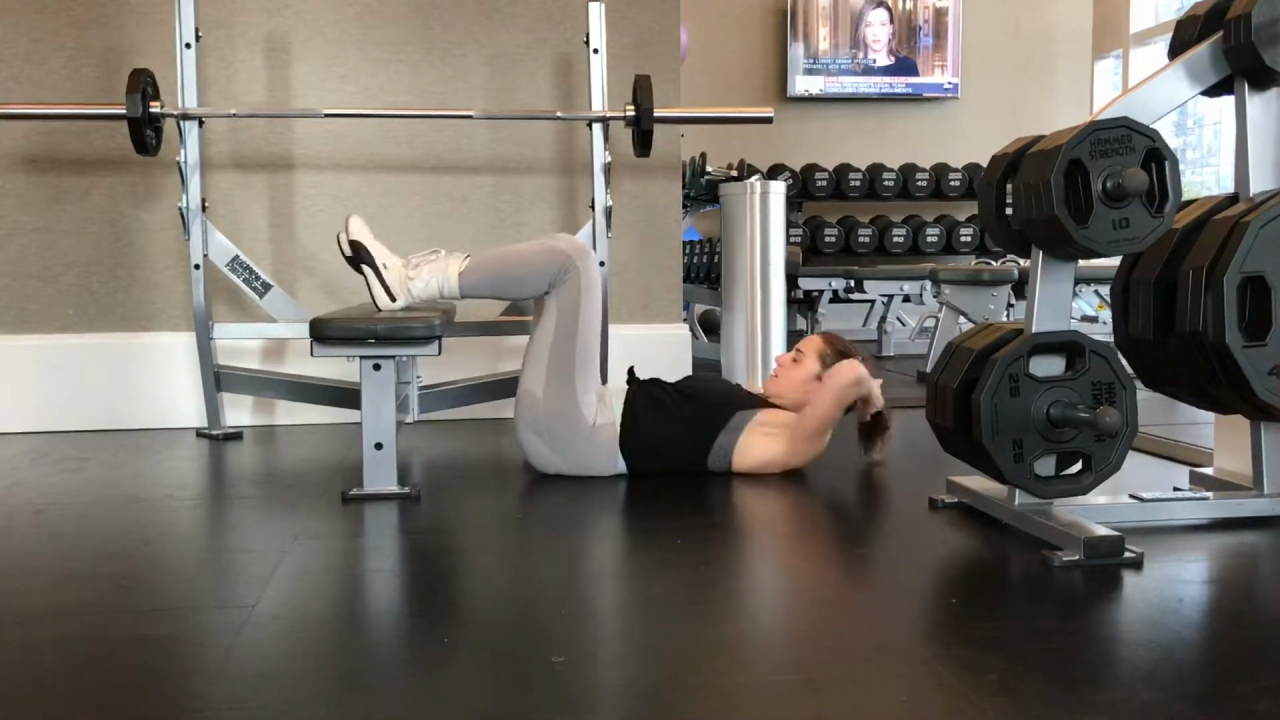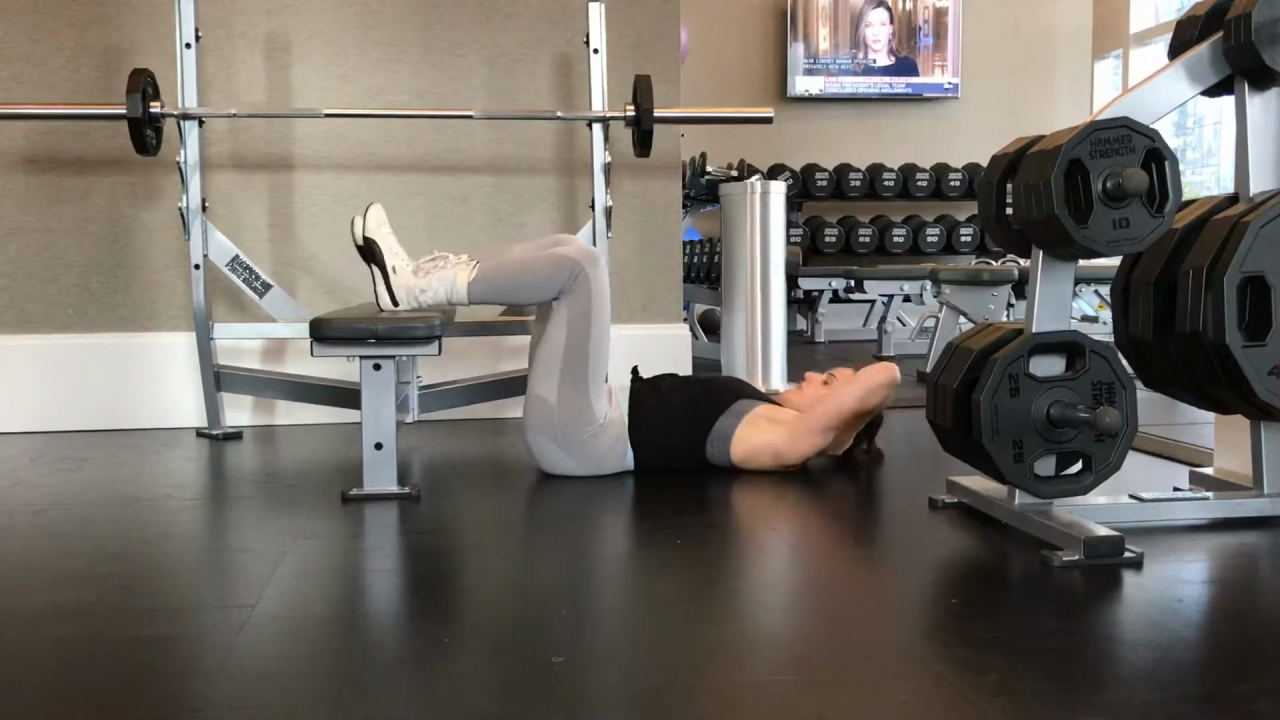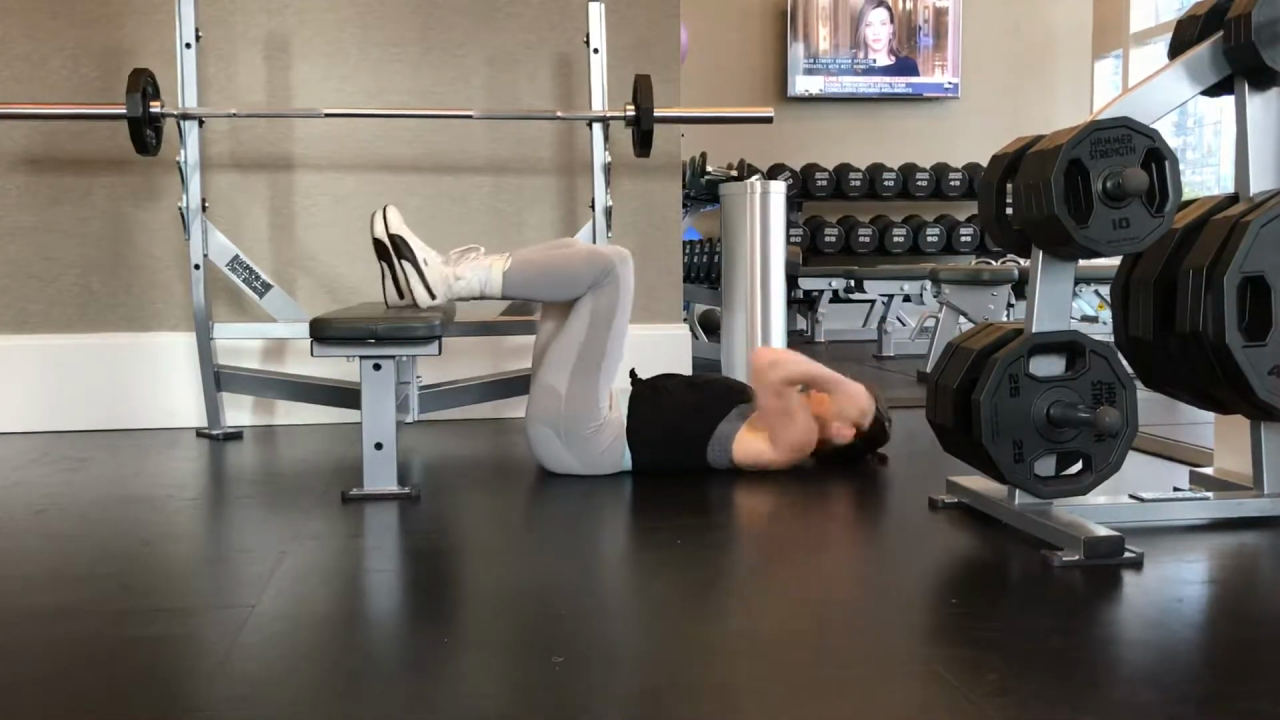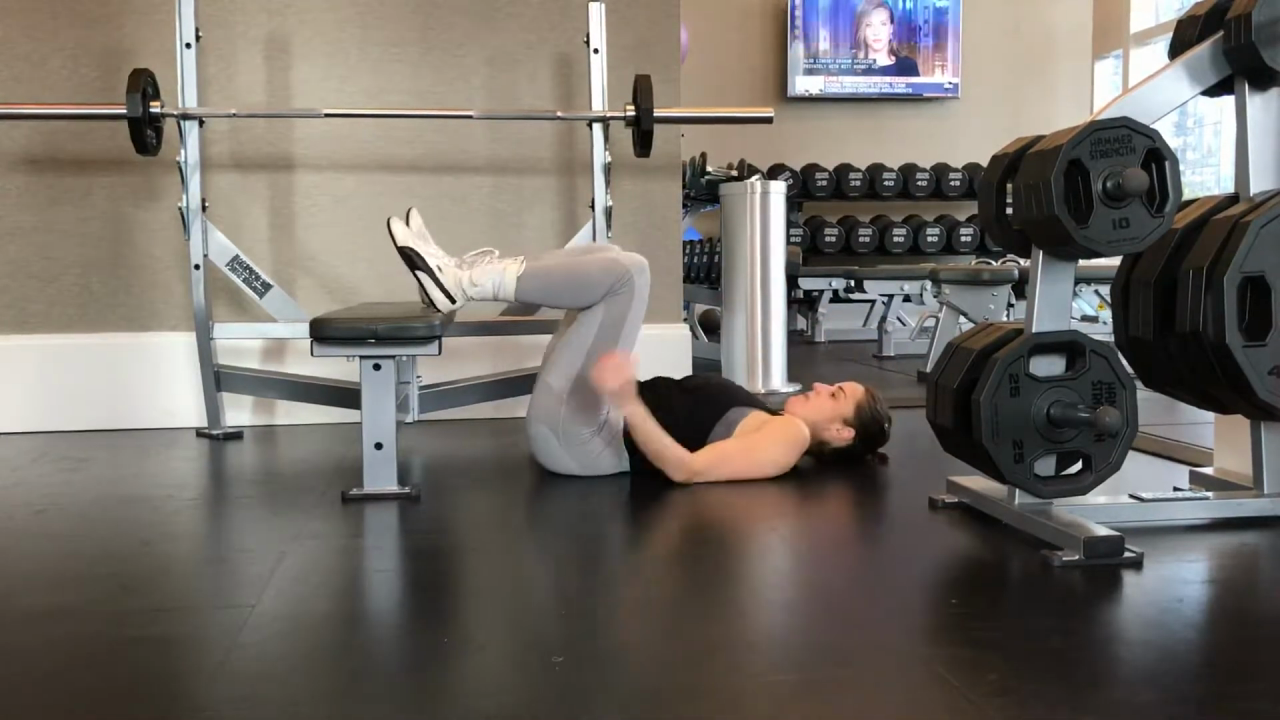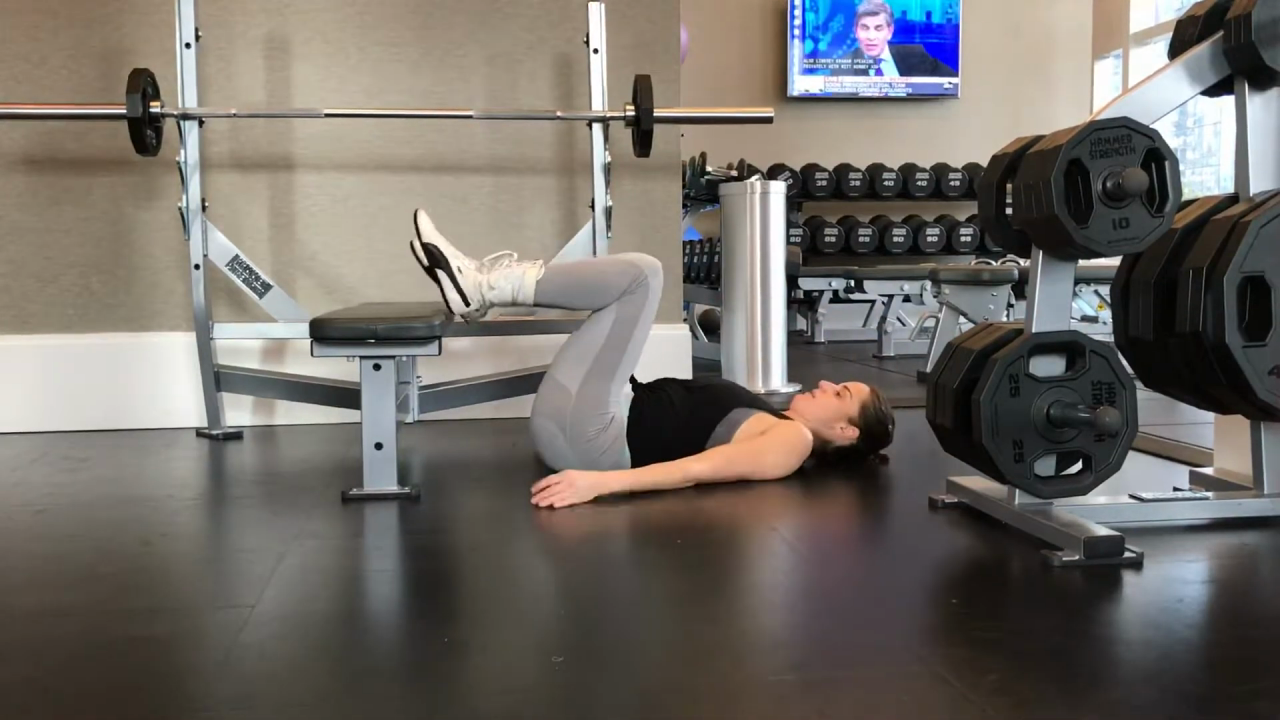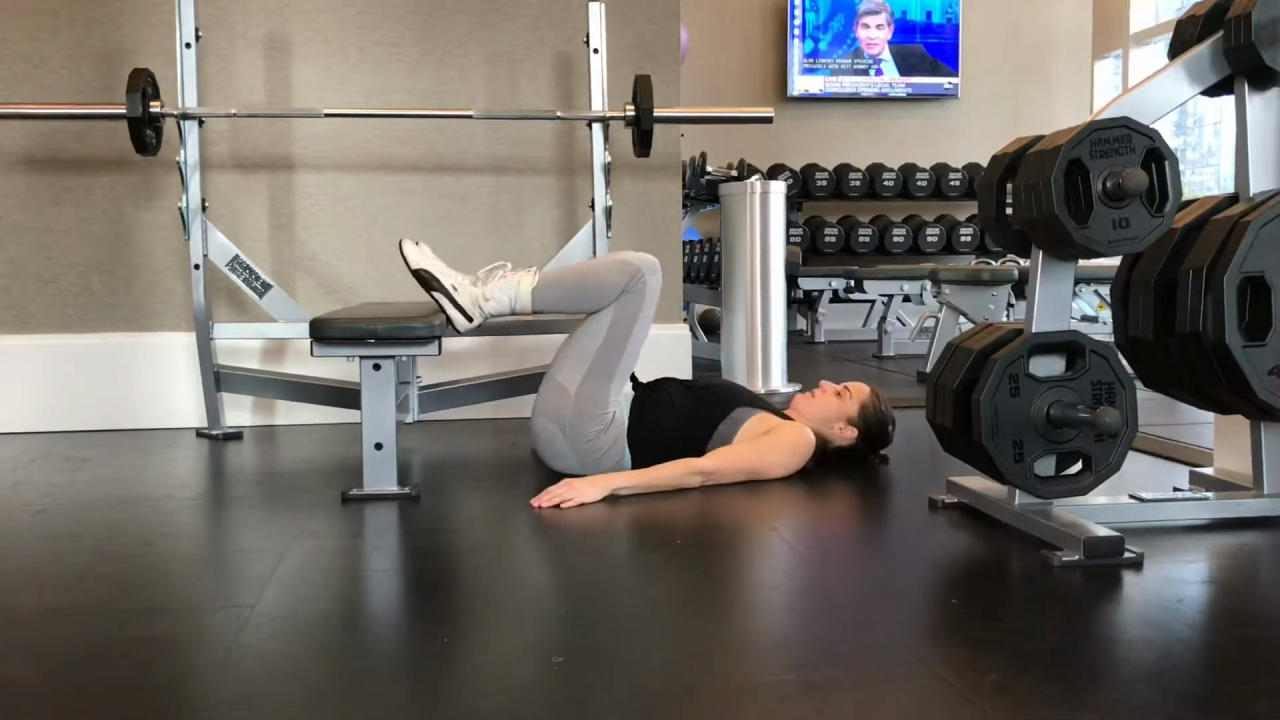
dt=0.3s
person 1, frame 1
left shoulder: (796, 438)
right shoulder: (766, 413)
left elbow: (855, 378)
left wrist: (862, 392)
left hip: (571, 442)
right hip: (603, 416)
left knee: (570, 259)
right knee: (561, 251)
left ankle: (406, 286)
right ankle: (407, 276)
person 1, frame 2
left shoulder: (796, 437)
right shoulder: (770, 416)
left elbow: (884, 373)
left wrist: (847, 427)
left hip: (580, 441)
right hip: (603, 420)
left knee: (577, 265)
right knee: (566, 252)
left ankle: (414, 289)
right ankle: (416, 279)
person 1, frame 3
left shoulder: (792, 437)
right shoulder: (768, 424)
left elbow: (768, 366)
left wrist: (845, 390)
left hip: (579, 440)
right hip: (582, 428)
left knee: (611, 264)
right knee: (570, 255)
left ankle: (446, 278)
right ankle: (428, 280)
person 1, frame 4
left shoulder: (787, 438)
right shoulder: (770, 426)
left elbow: (684, 467)
left wrist: (627, 402)
left hip: (575, 438)
right hip: (577, 426)
left knee: (626, 272)
right knee: (601, 259)
left ankle: (462, 280)
right ankle: (459, 277)
person 1, frame 5
left shoulder: (793, 441)
right shoulder: (771, 425)
left elbow: (701, 470)
left wrist: (600, 481)
left hip: (583, 437)
right hip: (583, 425)
left knee: (641, 272)
right knee: (630, 273)
left ankle: (480, 286)
right ankle: (476, 287)
person 1, frame 6
left shoulder: (794, 442)
right shoulder: (773, 425)
left elbow: (703, 470)
left wrist: (604, 483)
left hip: (584, 439)
right hip: (593, 428)
left knee: (638, 272)
right knee: (628, 276)
left ankle: (479, 298)
right ankle: (477, 295)
